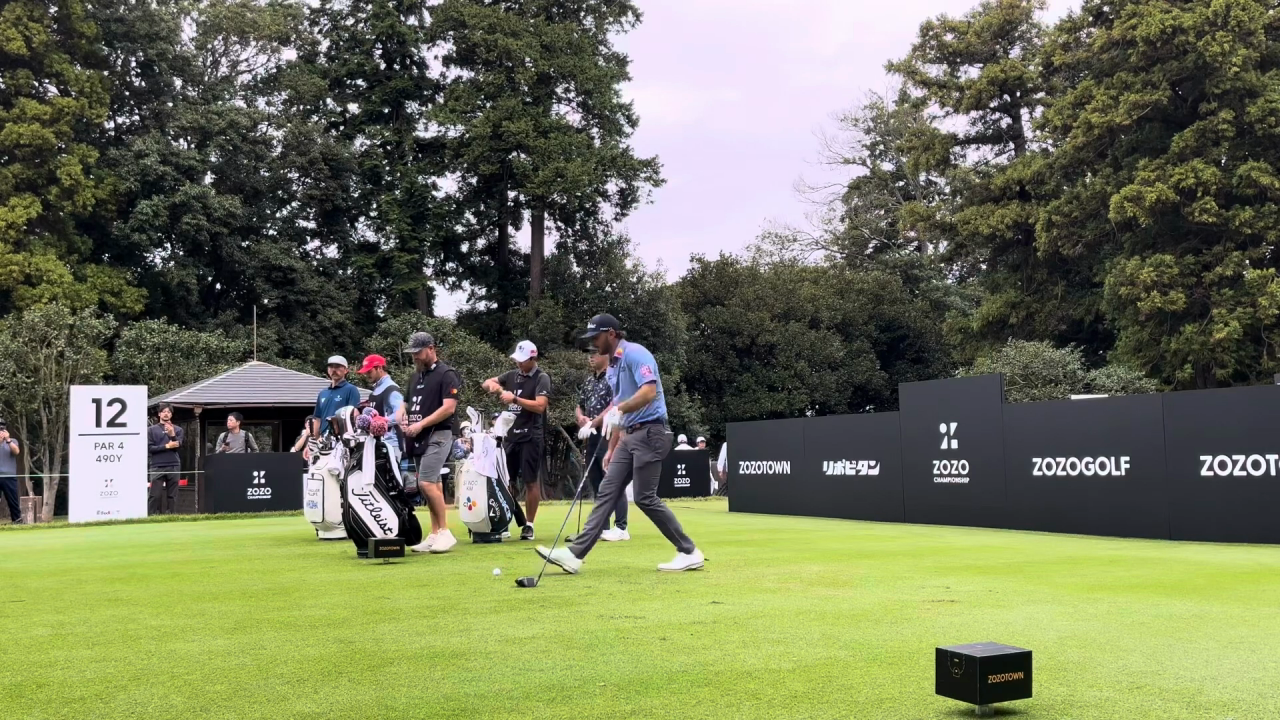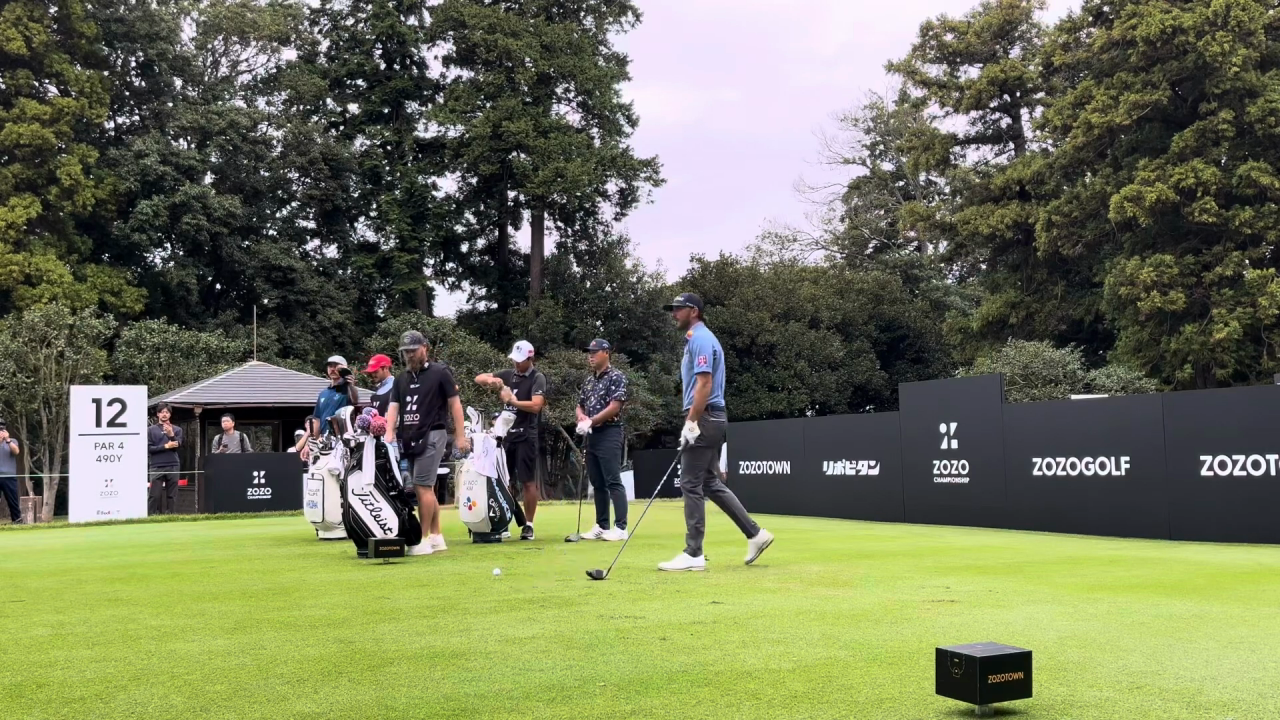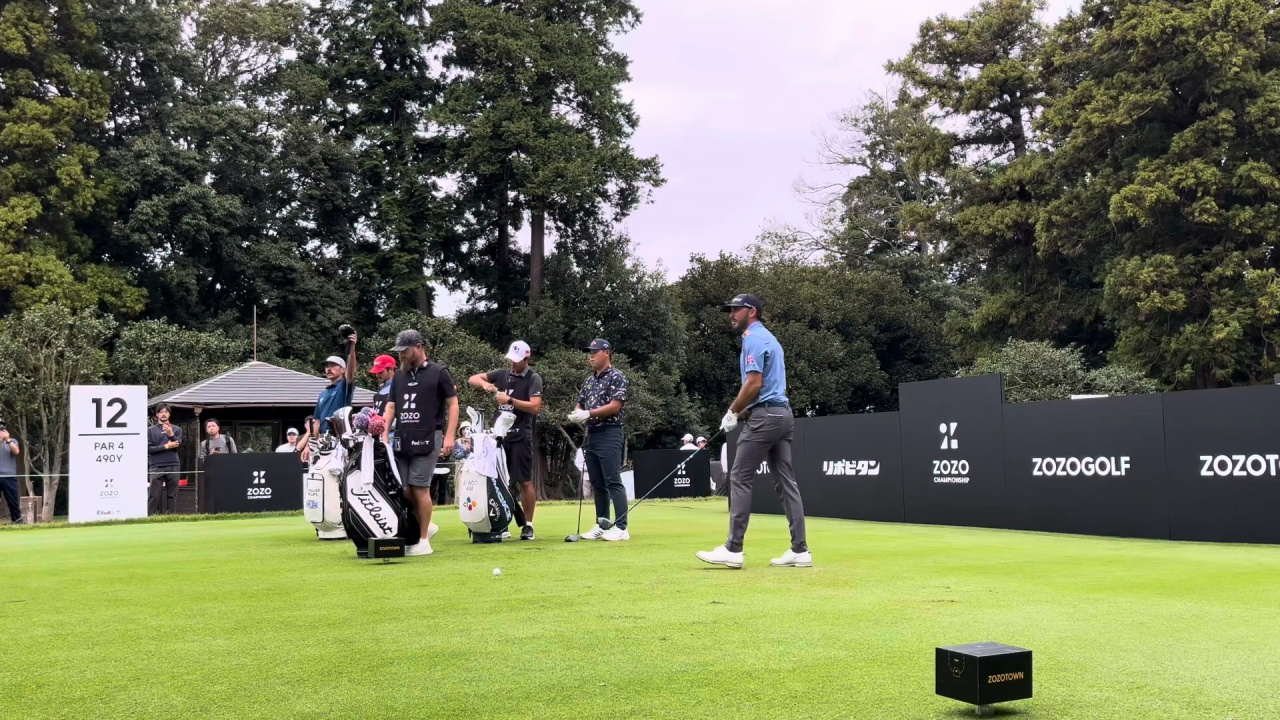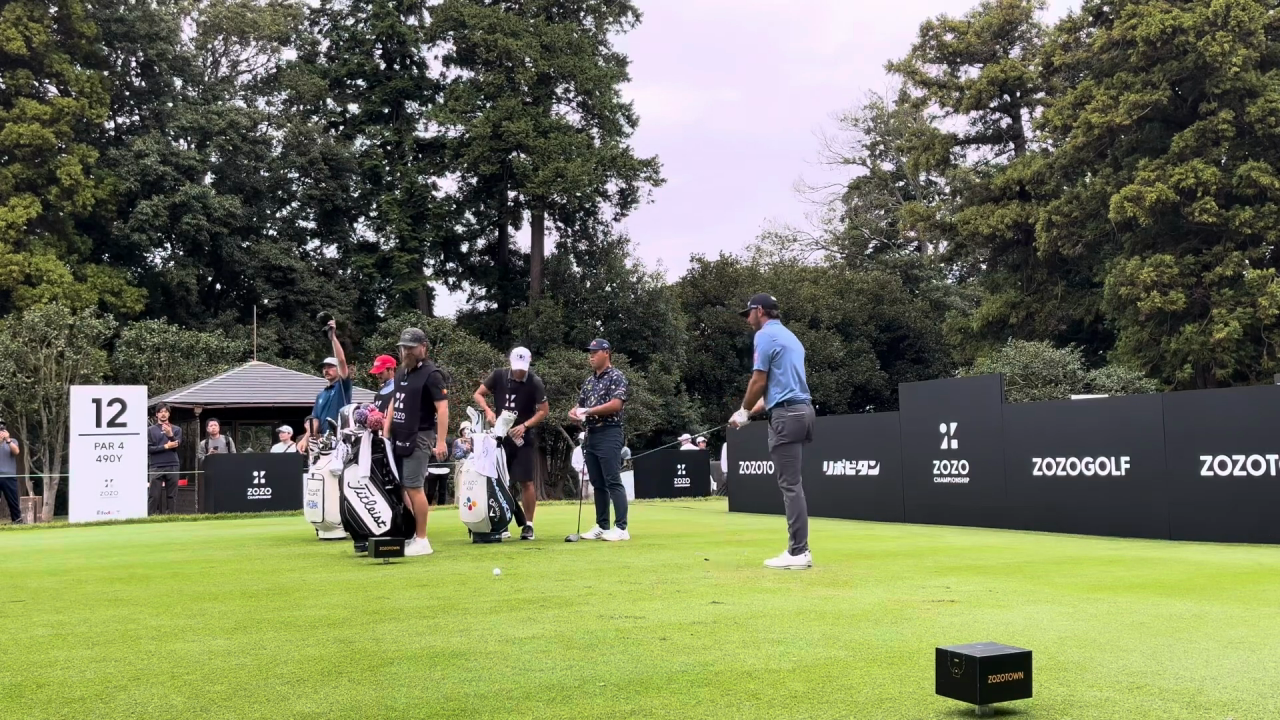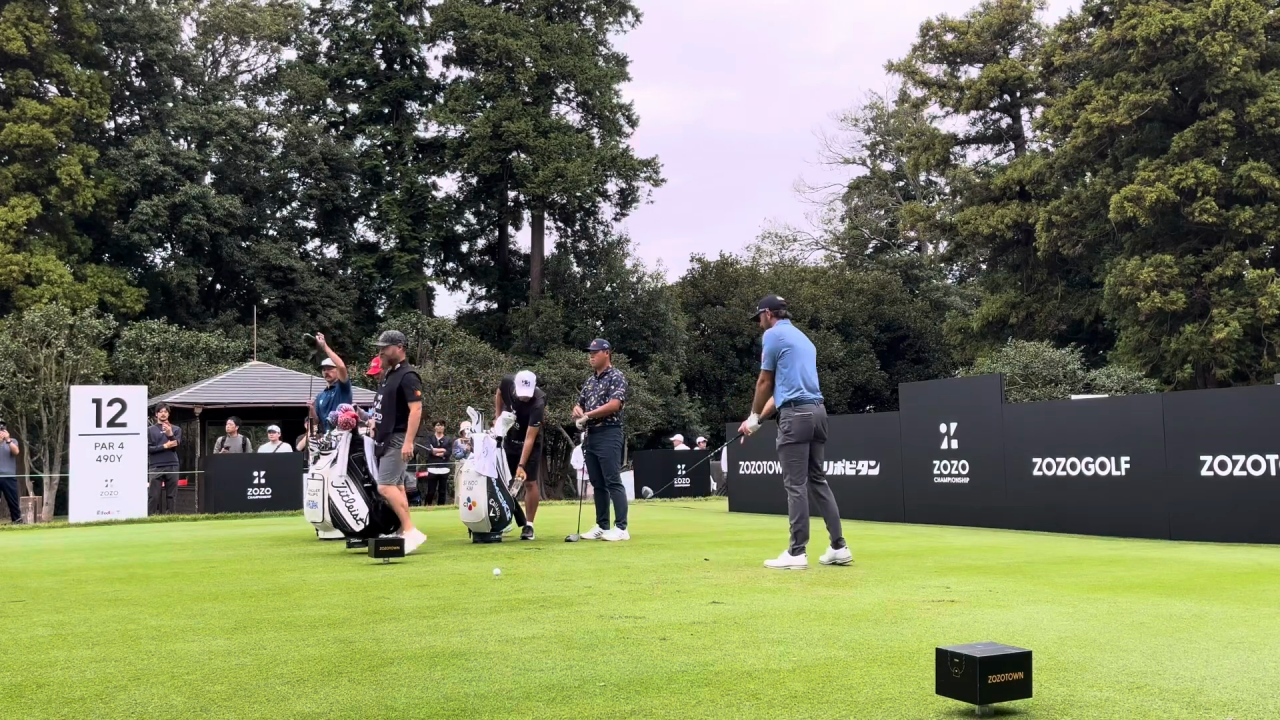
dt=0.5s
person 1, frame 1
left shoulder: (636, 353)
right shoulder: (614, 366)
left elbow: (650, 390)
left wrist: (618, 410)
right wrist: (610, 449)
left hip: (650, 432)
right hip: (630, 435)
left knee: (644, 497)
right knee: (608, 491)
left ankle: (689, 553)
right ankle: (575, 553)
person 1, frame 2
left shoulder: (701, 339)
right shoulder: (696, 340)
left elbow: (704, 383)
left wrist: (691, 421)
left hip: (703, 418)
right hip: (707, 419)
left knee: (691, 485)
right knee: (711, 484)
left ankle: (693, 554)
right ankle: (755, 534)
person 1, frame 3
left shoulder: (753, 337)
right shoulder: (768, 338)
left elbow: (754, 383)
left wrist: (733, 413)
right wrist: (738, 412)
left hip: (764, 416)
right hip: (782, 414)
left knee: (740, 478)
right knee: (786, 482)
left ankle: (733, 549)
right ankle: (799, 550)
person 1, frame 4
left shoulder: (765, 335)
right shoulder: (790, 337)
left elbow: (759, 382)
left wrist: (743, 410)
right wrist: (751, 411)
left hip: (786, 415)
right hip: (803, 411)
left knee: (790, 484)
right knee: (794, 483)
left ankle: (796, 552)
right ankle: (801, 548)
person 1, frame 5
left shoulder: (773, 335)
right shoulder: (803, 339)
left elbow: (765, 383)
left wrist: (753, 417)
right wrist: (760, 418)
left hip: (796, 414)
right hip: (816, 411)
left knee: (795, 485)
right knee: (818, 480)
left ankle: (796, 553)
right ankle: (839, 546)
person 2, frame 1
left shoulder: (446, 374)
right shoulder: (415, 377)
left elbow: (449, 408)
right elbow: (407, 403)
left wrist: (421, 424)
right wrist: (401, 414)
left hip: (437, 436)
right hip: (418, 439)
left knee: (427, 484)
right knee: (433, 487)
left ankle: (445, 533)
right ankle: (436, 535)
person 2, frame 2
left shoulder: (440, 373)
right shoulder: (401, 378)
left elbow: (455, 404)
right elbow: (393, 406)
left wrist: (461, 435)
right wrist: (390, 432)
left hip: (432, 436)
right hip: (410, 439)
left knee: (422, 487)
right knee: (426, 489)
left ankle: (424, 540)
right ankle: (436, 537)
person 2, frame 3
left shoulder: (438, 373)
right shoulder: (399, 377)
left elbow: (453, 404)
right elbow: (391, 407)
left wrist: (450, 435)
right wrist: (384, 433)
left hip: (427, 438)
right hip: (402, 439)
left knee: (419, 488)
right knee: (404, 488)
left ankle: (422, 541)
right ankle: (425, 526)
person 2, frame 4
left shoulder: (431, 374)
right shoulder: (401, 373)
left elbow: (442, 408)
left wrist: (441, 441)
left hip: (418, 437)
right hip: (398, 438)
left knee: (414, 488)
left ankle: (422, 540)
person 2, frame 5
left shoulder: (407, 375)
right shoulder: (388, 374)
left elbow: (416, 409)
left wrist: (408, 441)
right wrist: (374, 424)
left hip: (398, 439)
right hip: (386, 438)
left knee: (386, 486)
right knee: (396, 487)
left ankle: (411, 532)
right ankle: (405, 535)
person 3, frame 1
right shoulder: (588, 381)
right elbow: (579, 407)
left wrist: (592, 424)
right wrist: (582, 418)
right hip: (591, 436)
right knee: (596, 483)
left ankle: (621, 527)
person 3, frame 2
left shoulder: (616, 377)
right shoulder: (589, 381)
left elbow: (614, 407)
right elbow: (579, 406)
left wrist: (590, 421)
right wrist: (581, 417)
left hip: (609, 434)
right hip: (592, 436)
left knee: (613, 482)
right knee: (597, 484)
left ankle: (621, 527)
right ankle: (602, 526)
person 3, frame 3
left shoulder: (616, 377)
right shoulder: (589, 381)
left elbow: (615, 406)
right elbow: (580, 405)
left wrist: (587, 413)
right wrist: (578, 414)
left hip: (609, 434)
right hip: (591, 435)
left knee: (613, 482)
right knee: (597, 483)
left ankle: (621, 527)
right ankle: (601, 526)
person 3, frame 4
left shoulder: (616, 377)
right shoulder: (589, 381)
left elbow: (615, 404)
right elbow: (580, 405)
left wrist: (588, 411)
right wrist: (574, 412)
left hip: (609, 434)
right hip: (591, 435)
left knee: (613, 482)
right knee: (598, 484)
left ankle: (621, 528)
right ankle: (602, 526)
person 3, frame 5
left shoulder: (616, 378)
right shoulder: (589, 381)
left elbow: (614, 405)
right elbow: (580, 405)
left wrist: (587, 415)
right wrist: (577, 410)
left hip: (609, 435)
right hip: (591, 435)
left knee: (613, 482)
right knee: (598, 484)
left ankle: (621, 528)
right ankle: (602, 526)
person 4, frame 1
left shoulder: (541, 378)
right shoulder: (512, 375)
left elbow: (540, 406)
right elbow: (486, 383)
left wrist: (515, 399)
right wrist: (492, 384)
left hip: (531, 437)
right hip: (511, 435)
left knee: (531, 482)
right knee: (507, 481)
left ankle: (529, 525)
person 4, frame 2
left shoulder: (537, 378)
right shoulder: (508, 374)
left elbow: (536, 405)
right elbow: (479, 378)
left wrist: (512, 401)
right wrist: (491, 379)
left hip: (526, 436)
right hip: (506, 435)
left knee: (528, 482)
left ankle: (529, 524)
person 4, frame 3
left shoulder: (533, 379)
right shoulder: (502, 373)
left elbow: (535, 407)
right elbow: (473, 379)
left wrist: (510, 400)
right wrist: (486, 385)
left hip: (520, 436)
left knee: (525, 481)
left ankle: (528, 525)
person 4, frame 4
left shoulder: (535, 382)
right shoulder: (499, 375)
left elbow: (544, 411)
right elbow: (478, 394)
left wrist: (524, 425)
right wrist: (487, 410)
left hip: (524, 439)
right hip: (501, 437)
left knee: (526, 482)
left ankle: (528, 525)
person 4, frame 5
left shoulder: (537, 403)
right shoulder: (507, 382)
left elbow: (529, 439)
right elbow: (499, 395)
left wrist: (521, 465)
right wrist: (497, 417)
left hip: (529, 443)
right hip: (508, 439)
left knee: (530, 482)
left ankle: (529, 525)
